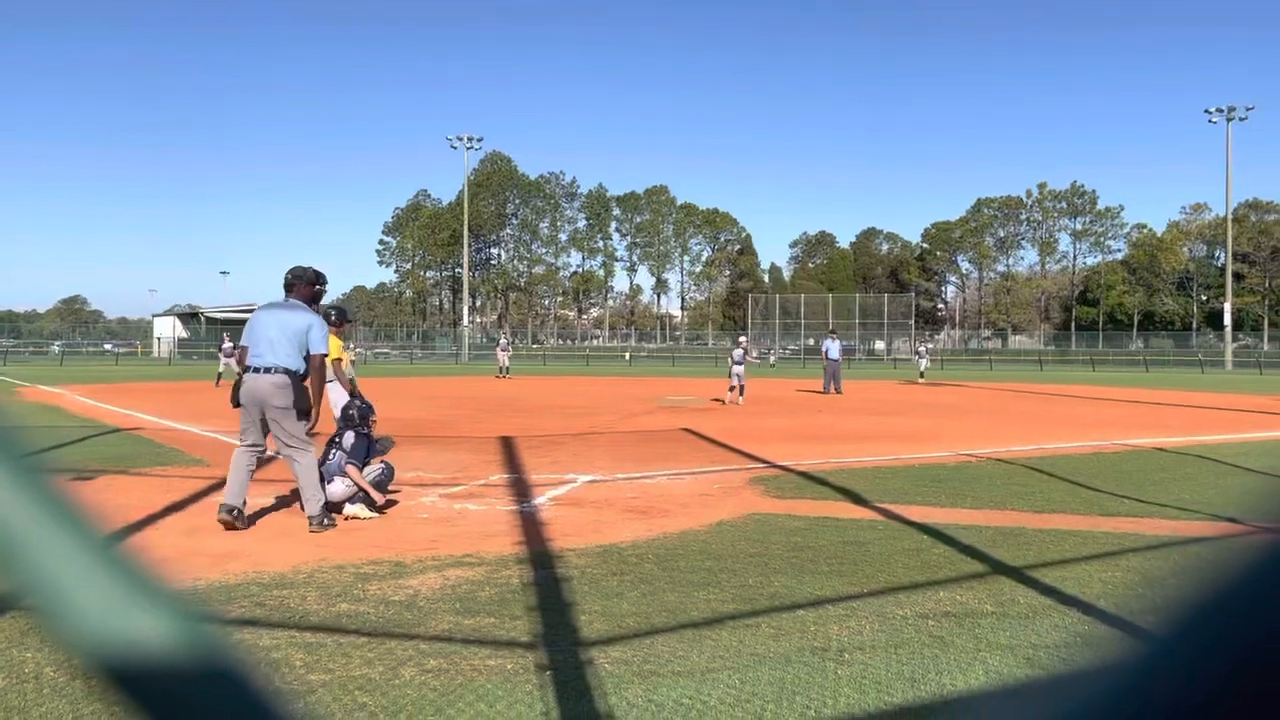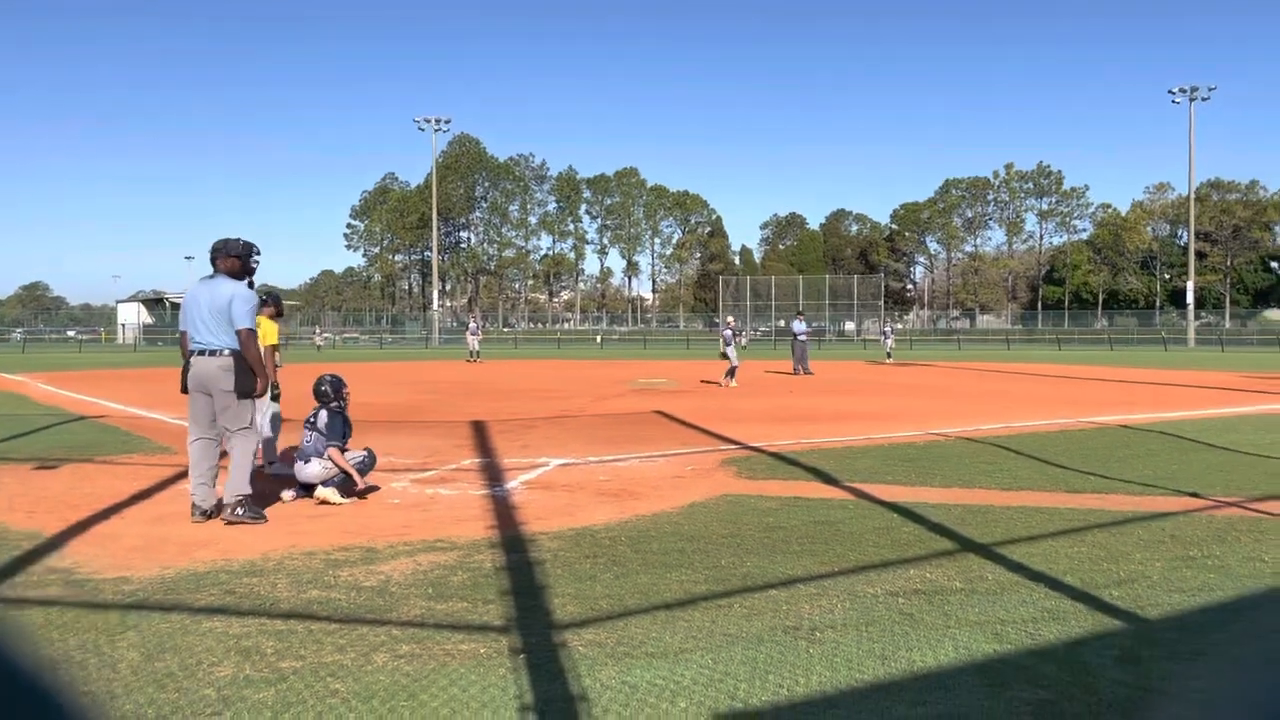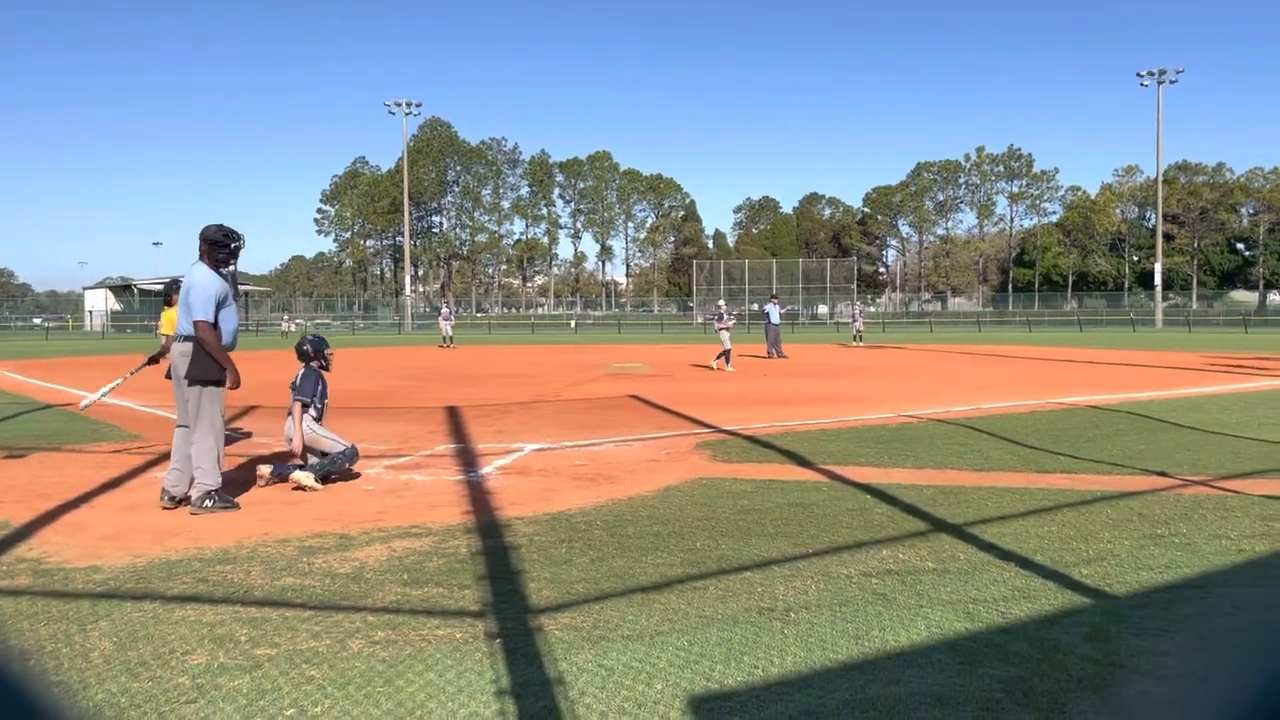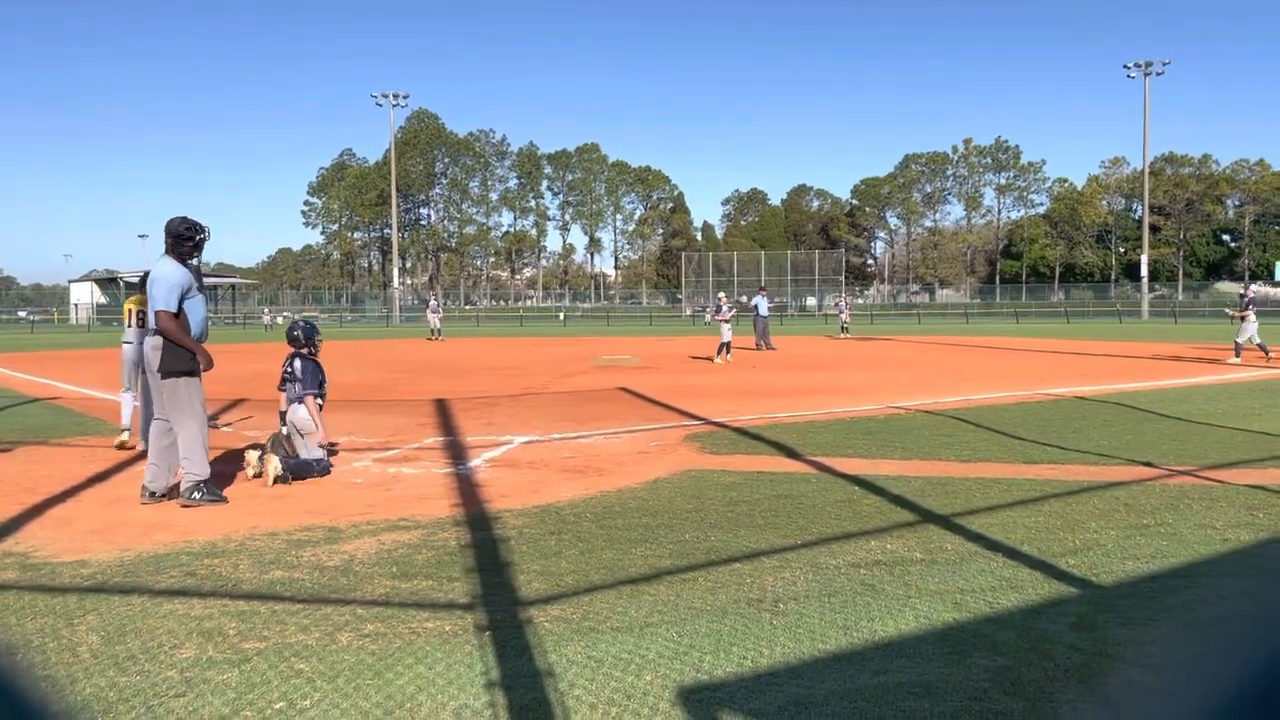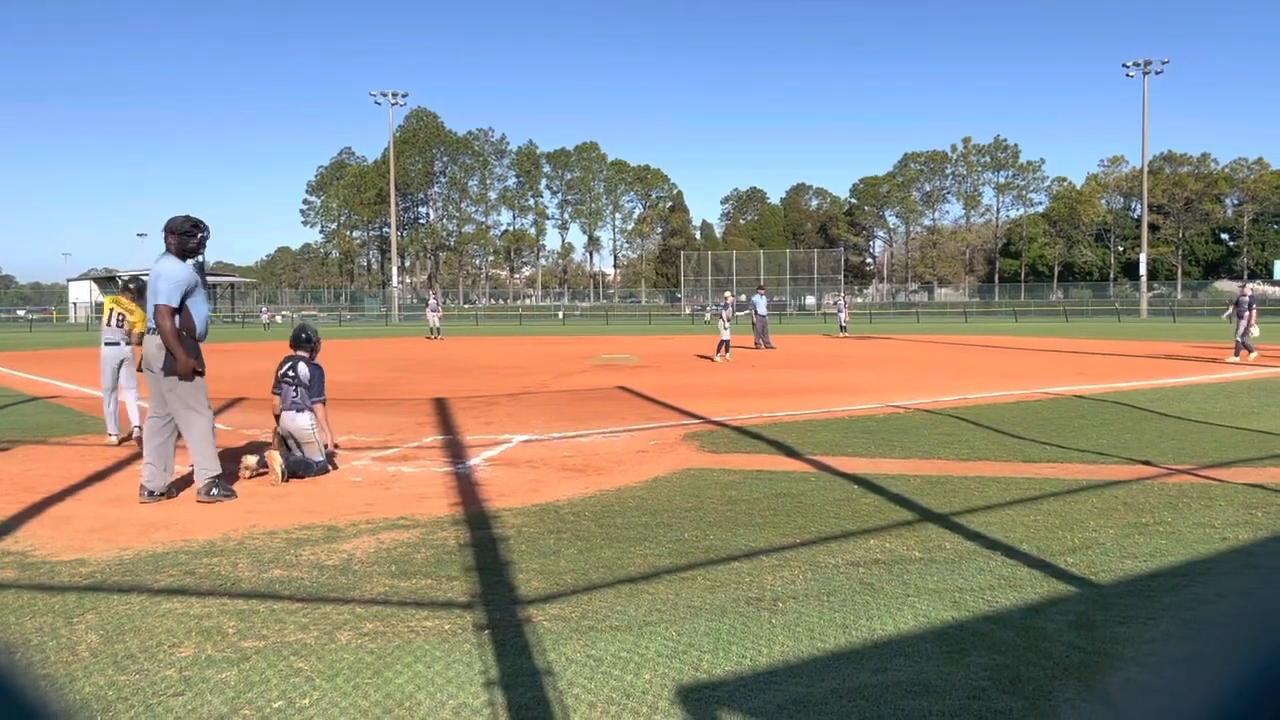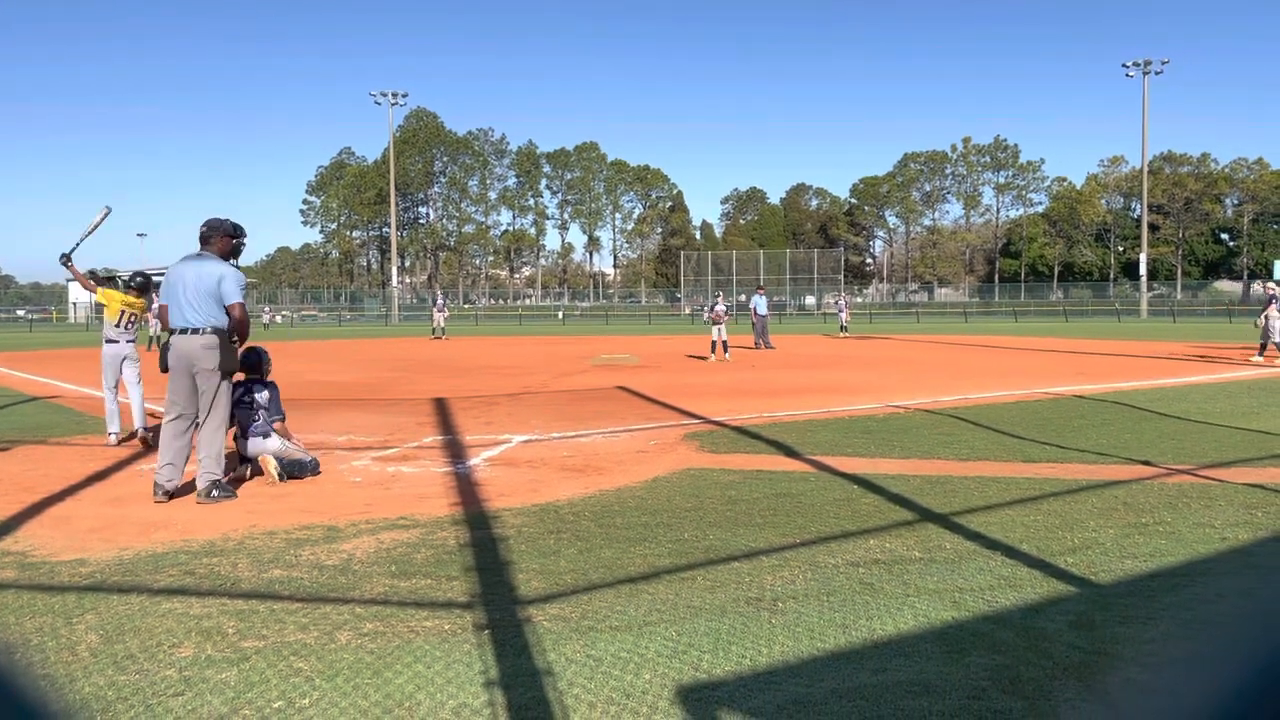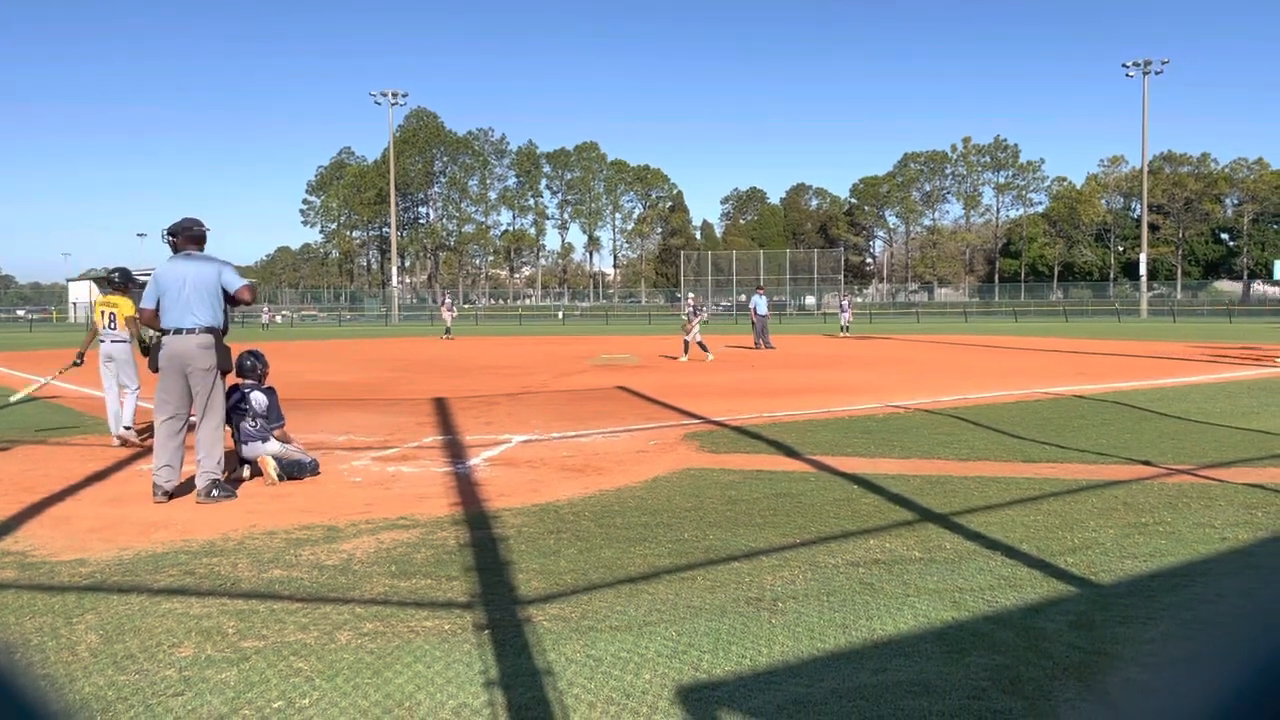
dt=0.7s
person 1, frame 1
left shoulder: (261, 312)
right shoulder: (312, 319)
left elbow: (242, 354)
right elbow: (316, 365)
right wrist: (315, 405)
left hip: (250, 382)
right hip: (283, 386)
left knee: (248, 447)
right knee: (300, 451)
left ankle: (231, 506)
right ankle: (316, 515)
person 1, frame 2
left shoulder: (192, 292)
right shoulder: (240, 292)
left elbow: (184, 339)
right elbow: (246, 339)
right wrist: (262, 375)
left hip: (196, 366)
right hip: (229, 367)
left knee: (201, 437)
right knee: (242, 435)
left ankle: (201, 504)
right ankle: (237, 502)
person 1, frame 3
left shoulder: (207, 274)
right shoulder: (207, 281)
right elbow: (204, 331)
right wrist: (229, 366)
left hip: (185, 353)
right hip: (200, 356)
left knee: (188, 424)
right knee: (207, 425)
left ankle: (174, 489)
right ankle: (205, 494)
person 1, frame 4
left shoulder: (179, 268)
right shoulder: (170, 272)
right elbow: (164, 321)
right wrist: (199, 349)
left hip: (165, 351)
right hip: (172, 351)
left knee: (165, 418)
right knee: (190, 417)
left ankle: (156, 485)
right ankle: (194, 485)
person 1, frame 5
left shoulder: (163, 265)
right shoulder: (177, 270)
right elbow: (163, 316)
right wrist: (182, 356)
left hip: (156, 347)
right hip: (175, 347)
left knee: (160, 416)
right knee: (196, 415)
left ankle: (153, 485)
right ankle: (208, 482)
person 1, frame 6
left shoulder: (176, 268)
right shoulder: (227, 271)
left elbow: (163, 313)
right elbow: (238, 314)
right wrist: (242, 337)
left hip: (178, 345)
right hip: (211, 345)
left knee: (176, 416)
right knee: (213, 417)
left ankle: (164, 482)
right ankle: (209, 484)
person 1, frame 7
left shoulder: (162, 270)
right shoulder: (219, 267)
left elbow: (146, 316)
right elbow: (247, 296)
right wrist: (226, 299)
left hip: (169, 346)
right hip: (204, 345)
left knee: (169, 416)
right knee: (210, 416)
left ankle: (163, 483)
right ankle: (209, 484)
